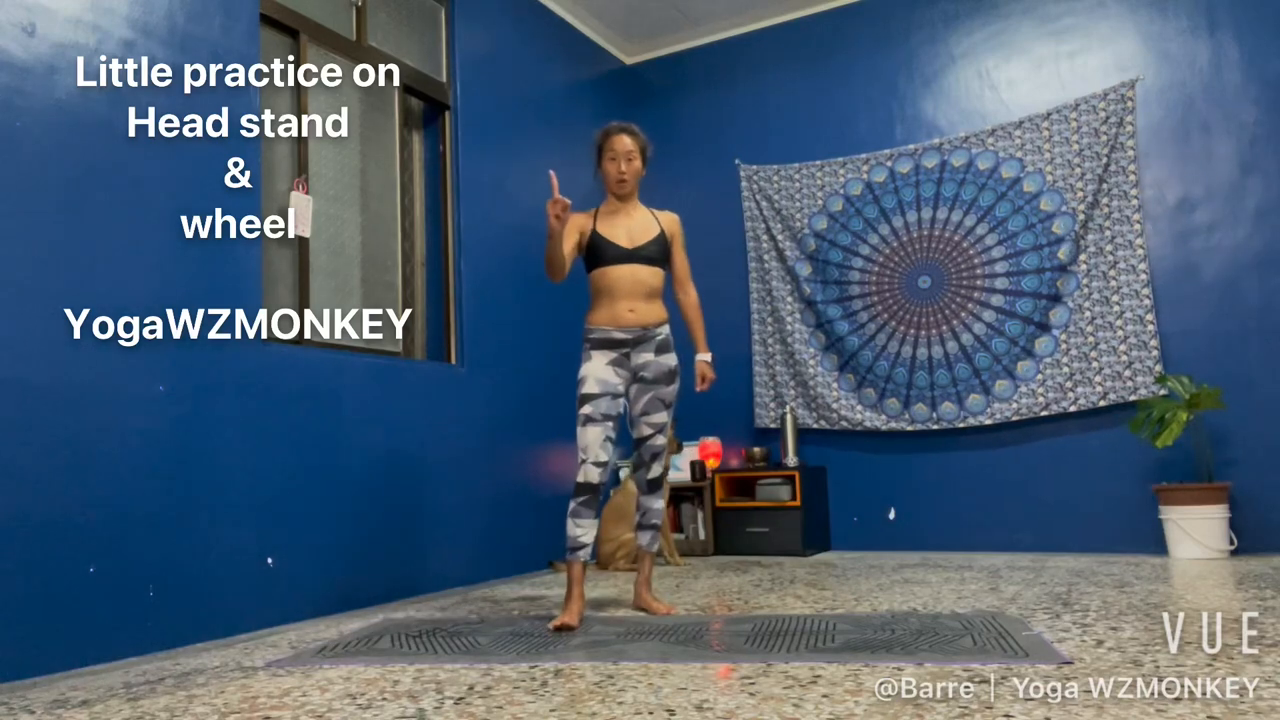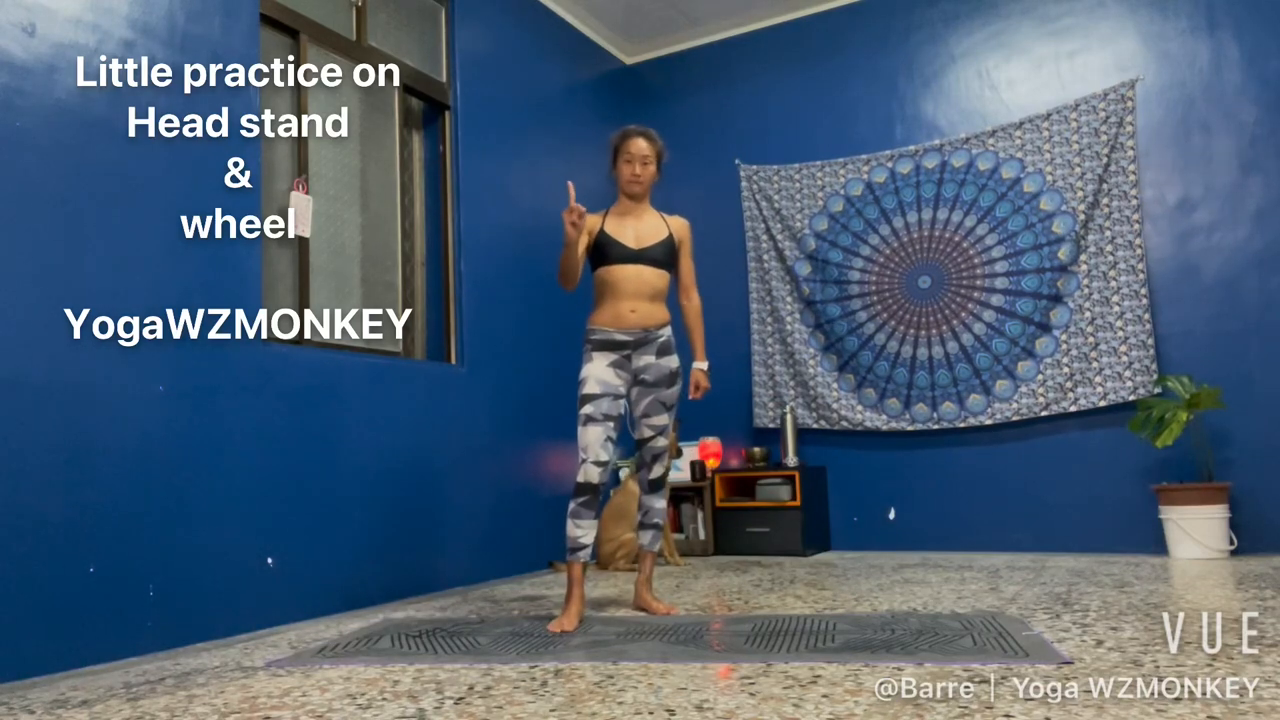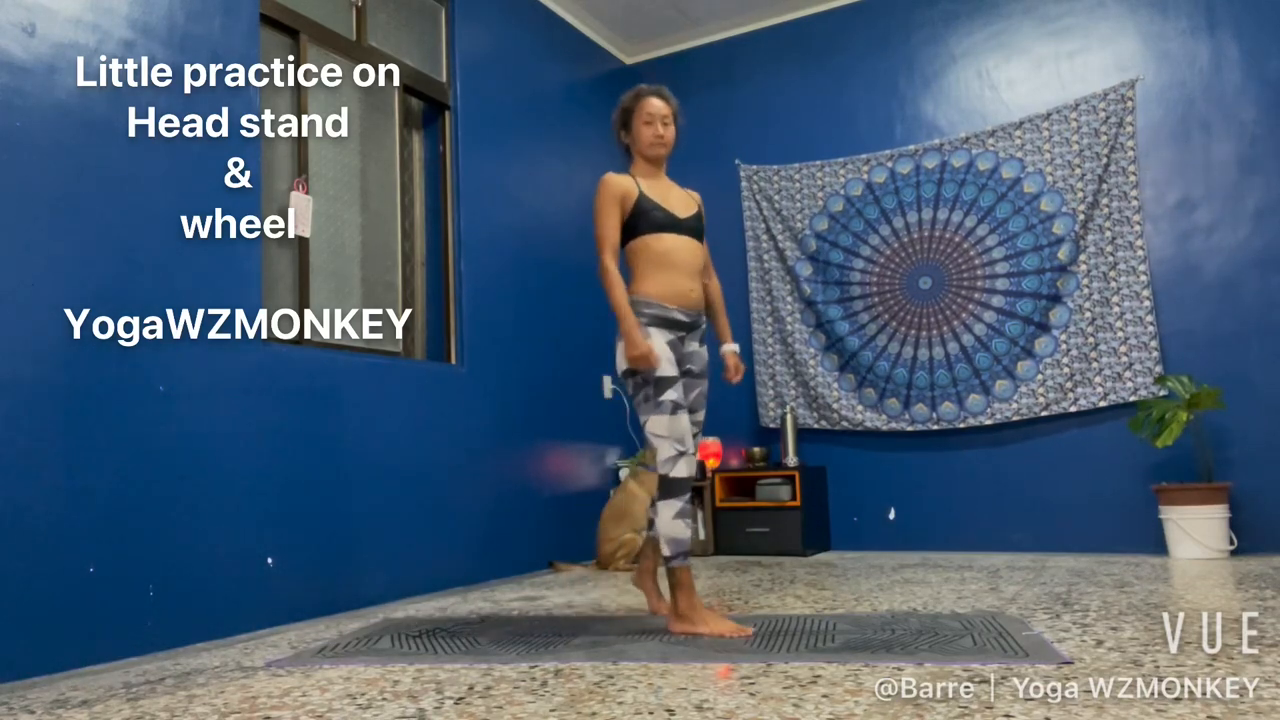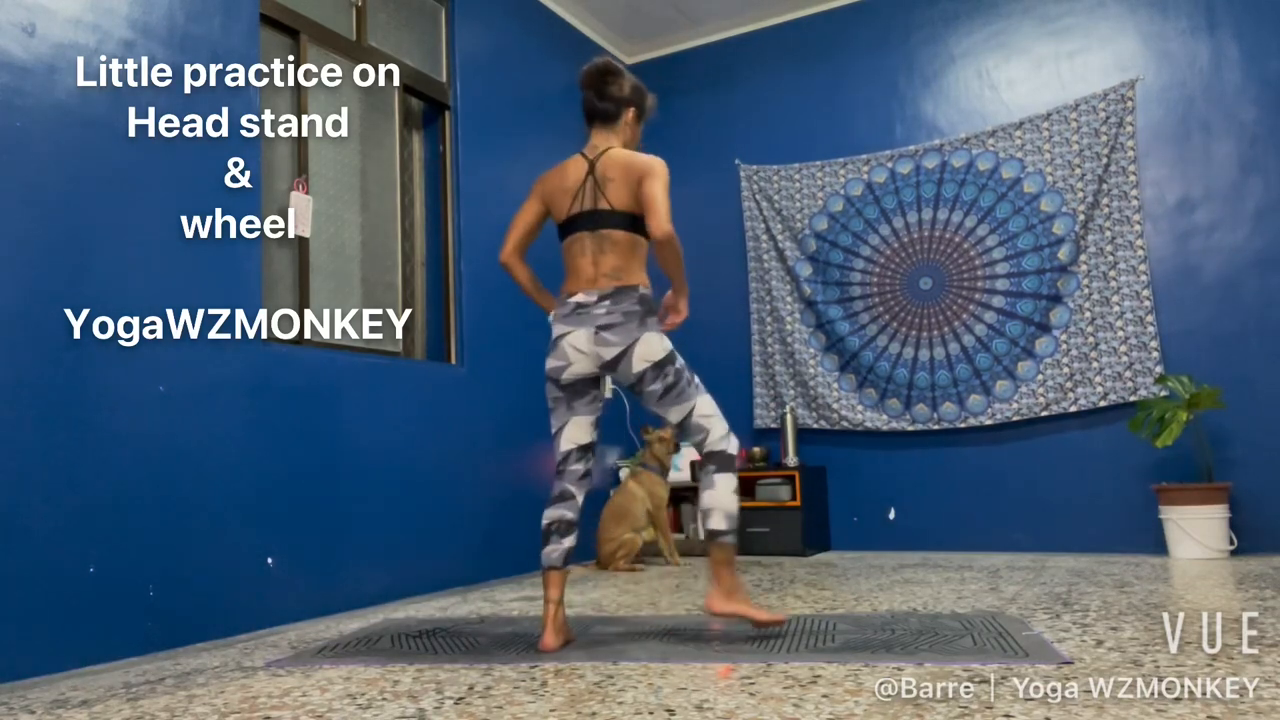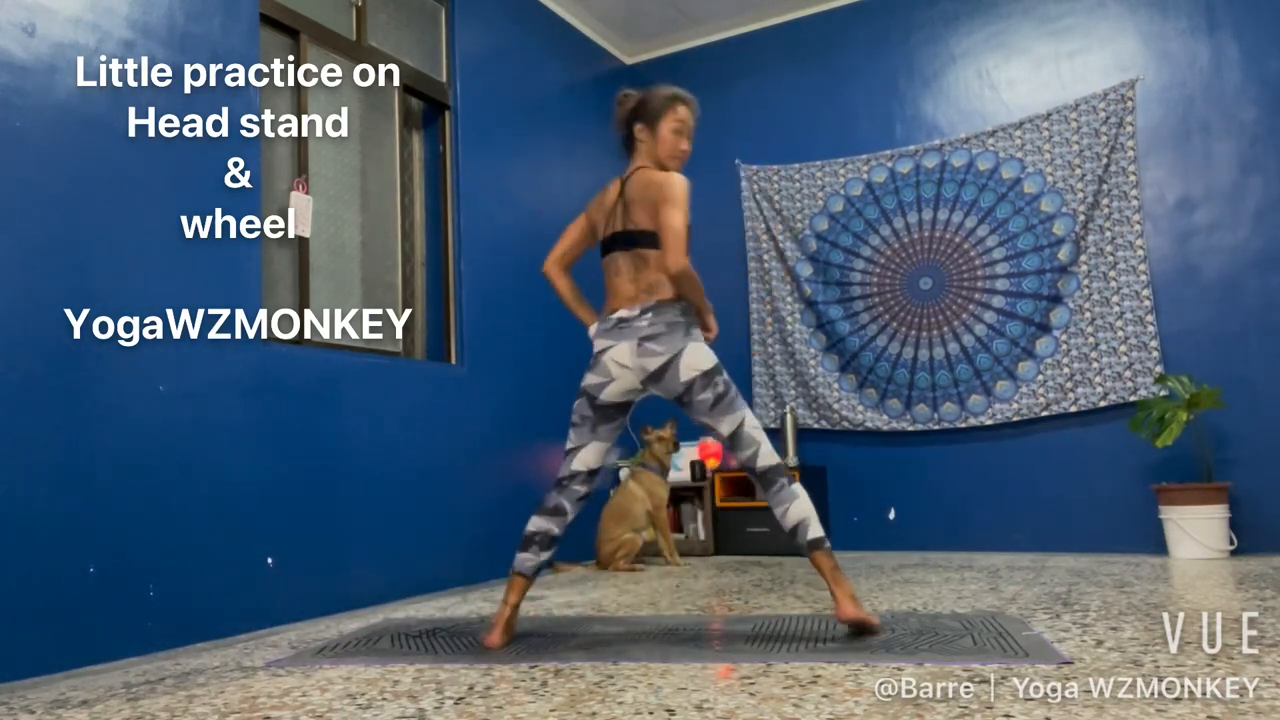
dt=1s
person 1, frame 1
left shoulder: (668, 222)
right shoulder: (582, 222)
left elbow: (685, 290)
right elbow: (556, 274)
left wrist: (703, 352)
right wrist: (554, 231)
left hip: (657, 347)
right hip: (602, 348)
left knee: (651, 467)
right knee: (590, 467)
left ankle: (643, 586)
right ankle: (574, 596)
person 1, frame 2
left shoulder: (677, 227)
right shoulder: (594, 223)
left elbow: (690, 295)
right elbow: (567, 281)
left wrist: (700, 361)
right wrist: (570, 240)
left hip: (658, 349)
right hip: (604, 349)
left knee: (654, 468)
right knee: (591, 467)
left ankle: (644, 586)
right ankle: (575, 597)
person 1, frame 3
left shoulder: (692, 198)
right shoulder: (616, 185)
right elbow: (607, 261)
left wrist: (728, 342)
right wrist: (630, 329)
left hip: (693, 333)
right hip: (650, 328)
left knee: (680, 463)
right knee: (675, 460)
left ankle: (647, 567)
right ankle: (686, 606)
person 1, frame 4
left shoulder: (552, 179)
right shoulder: (644, 165)
left elbow: (509, 254)
right elbow: (662, 232)
right wrist: (679, 292)
left hip: (570, 330)
right hip: (628, 322)
left knee: (569, 474)
right knee: (718, 442)
left ankle: (554, 621)
right ankle: (725, 585)
person 1, frame 5
left shoulder: (602, 200)
right shoulder: (670, 185)
left elbow: (554, 267)
right elbow: (675, 264)
right wrist: (706, 313)
left hip: (613, 346)
right hip: (669, 338)
left knee: (569, 484)
right knee: (767, 464)
left ankle: (503, 619)
right ankle: (843, 594)
